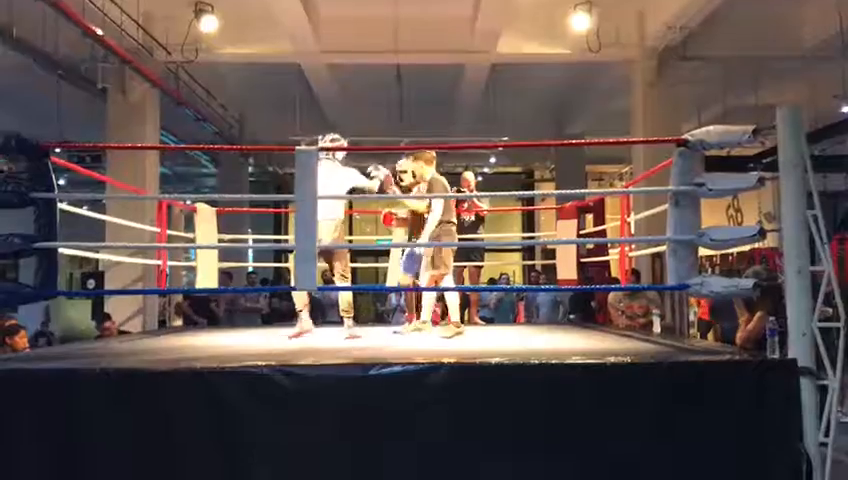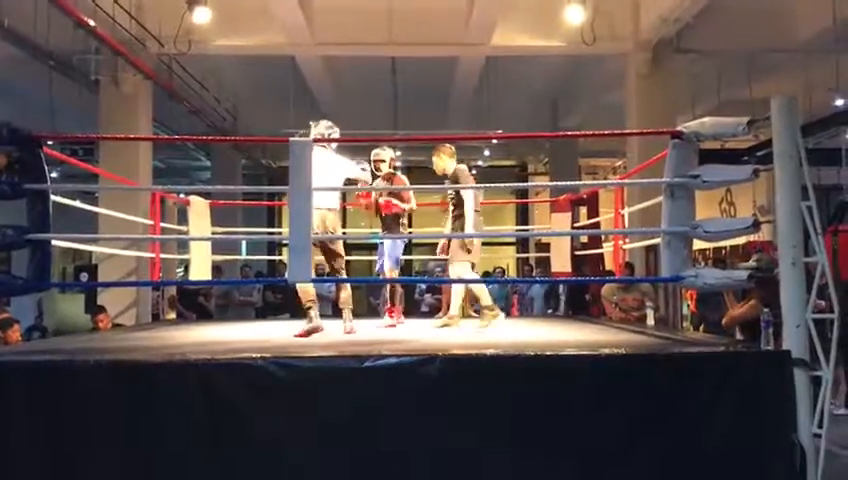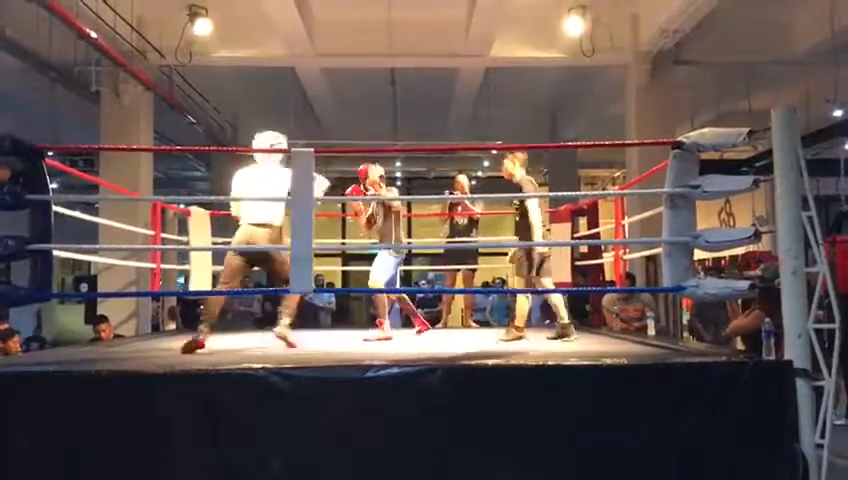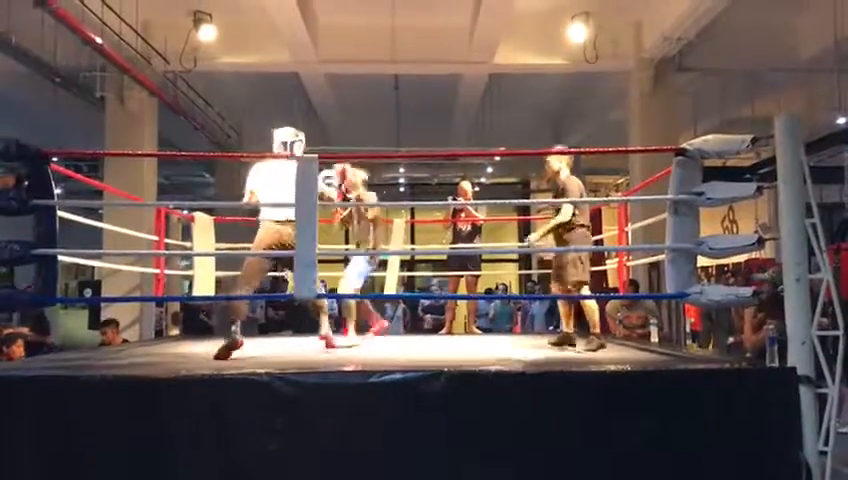
dt=0.7s
person 1, frame 1
right shoulder: (346, 173)
right elbow: (371, 187)
right wrist: (380, 175)
right hip: (334, 229)
right knee: (342, 278)
left ankle: (304, 319)
right ankle: (349, 326)
person 1, frame 2
right shoulder: (341, 161)
right elbow: (366, 179)
right wrist: (363, 169)
left hip: (309, 216)
right hip: (331, 218)
right knee: (339, 271)
left ankle: (313, 318)
right ankle: (348, 320)
person 1, frame 3
left shoulder: (243, 175)
right shoulder: (285, 174)
left elbow: (236, 211)
right elbow: (315, 193)
right wrist: (322, 182)
left hip: (246, 235)
right hip: (271, 236)
left knee: (223, 287)
left ankle: (201, 333)
right ankle: (283, 325)
person 1, frame 4
left shoulder: (260, 168)
left elbow: (248, 200)
right elbow: (330, 194)
left hip: (268, 230)
right hip: (293, 231)
left knee: (245, 284)
left ankle: (235, 333)
right ankle: (324, 327)
person 2, frame 1
left shoulder: (437, 182)
right shoulder: (432, 182)
left elbow: (436, 211)
left wrist: (423, 237)
left hip: (443, 235)
right hip: (437, 237)
left knee: (444, 279)
right knee: (427, 278)
left ankle: (455, 323)
right ankle: (424, 320)
person 2, frame 2
left shoulder: (460, 173)
right shoulder: (451, 179)
left elbow: (469, 199)
left wrist: (468, 227)
right wrist: (445, 238)
left hip: (469, 227)
right hip: (459, 229)
left knee: (461, 270)
right knee: (454, 271)
left ankle: (490, 308)
right ankle: (453, 315)
person 2, frame 3
left shoulder: (524, 183)
right shoulder: (526, 183)
left elbow: (534, 211)
left wrist: (536, 239)
right wrist: (516, 249)
left hip: (534, 239)
right hip: (531, 239)
left knee: (521, 283)
right knee: (544, 283)
left ankle: (518, 328)
right ankle: (566, 325)
person 2, frame 4
left shoulder: (571, 183)
right shoulder: (560, 186)
left elbow: (565, 215)
left wrist: (540, 233)
left hip: (575, 240)
right hip: (565, 242)
left knee: (579, 288)
right knee: (558, 287)
left ankle: (596, 336)
right ankle: (568, 333)
person 3, frame 1
left shoulder: (420, 187)
right shoulder: (411, 190)
left elbow: (415, 207)
left wrist: (394, 190)
right wrist: (394, 220)
left hip: (419, 239)
right hip: (415, 240)
left knee: (405, 278)
right knee: (412, 279)
left ankle: (411, 321)
person 3, frame 2
left shoulder: (400, 180)
right shoulder: (377, 183)
left elbow: (411, 205)
right elbow: (375, 210)
left wrist: (399, 206)
left hip: (397, 232)
right hip: (385, 232)
left knee: (390, 271)
right knee: (384, 274)
left ankle: (392, 314)
right ankle: (397, 312)
person 3, frame 3
left shoulder: (389, 192)
right shoulder: (374, 201)
left elbow: (397, 206)
right elbow: (367, 226)
left wrist: (379, 187)
right wrist: (358, 208)
left hip: (392, 248)
right hip: (386, 248)
left knee: (375, 283)
right knee: (393, 292)
left ankle: (384, 328)
right ankle: (420, 322)
person 3, frame 4
left shoulder: (369, 197)
right shoulder: (354, 203)
left elbow: (372, 213)
right elbow: (343, 222)
left wrist: (358, 190)
left hip: (368, 252)
right hip: (360, 252)
left knee: (346, 287)
right knee: (353, 290)
left ankle: (350, 333)
right ankle: (377, 322)
person 4, frame 1
left shoulder: (482, 198)
right shoulder: (458, 198)
left elbow: (483, 211)
left wrist: (470, 197)
left hip: (475, 241)
right hip: (459, 240)
left knee: (474, 280)
right knee: (456, 279)
left ankle: (474, 315)
person 4, frame 2
left shoulder: (475, 190)
right shoulder: (452, 192)
left elbow: (477, 204)
right elbow: (443, 208)
left wrist: (463, 190)
right wrist: (448, 191)
left hip: (469, 234)
right hip: (453, 234)
left knee: (468, 272)
right knee: (448, 271)
left ankle: (468, 308)
right ankle: (445, 308)
person 4, frame 3
left shoulder: (475, 201)
right shoulder: (452, 202)
left elbow: (476, 214)
right elbow: (443, 218)
left wrist: (463, 200)
right wrist: (447, 201)
left hip: (469, 244)
right hip: (452, 244)
left knee: (468, 283)
right knee: (448, 283)
left ankle: (468, 318)
right ankle: (444, 319)
person 4, frame 4
right shoulder: (455, 208)
left elbow: (480, 221)
right elbow: (446, 225)
left wrist: (466, 206)
right wrist: (451, 208)
left hip: (472, 250)
left knee: (471, 288)
right knee: (451, 289)
left ankle: (471, 325)
right ankle: (448, 325)
